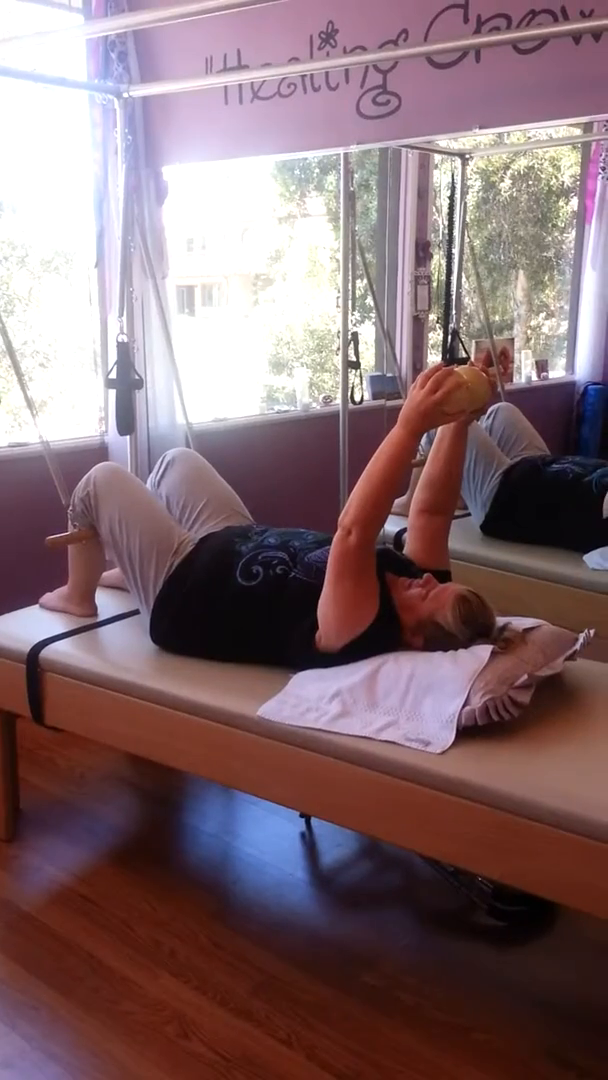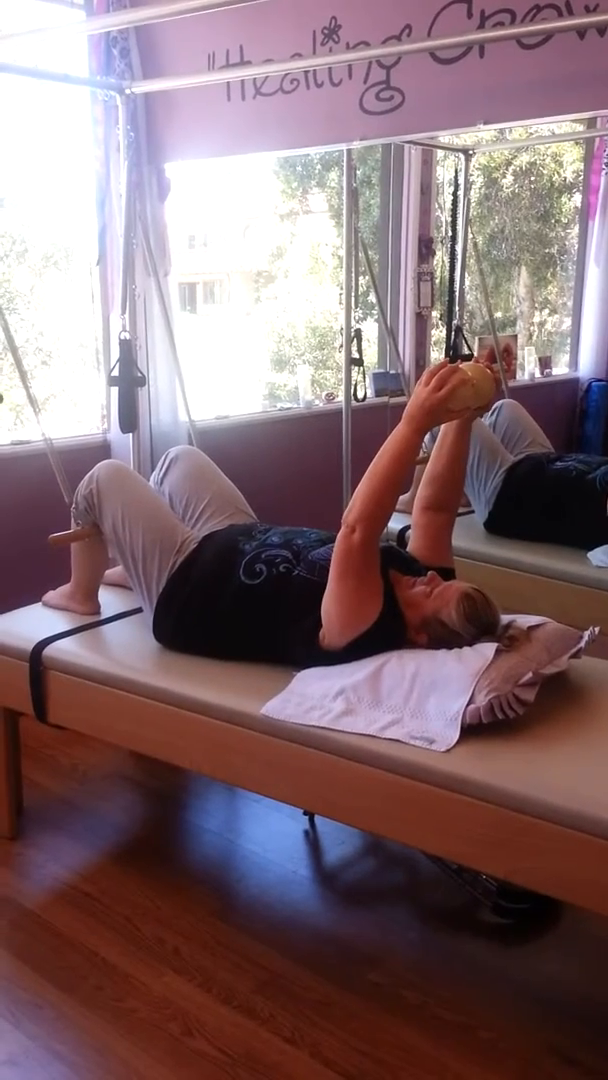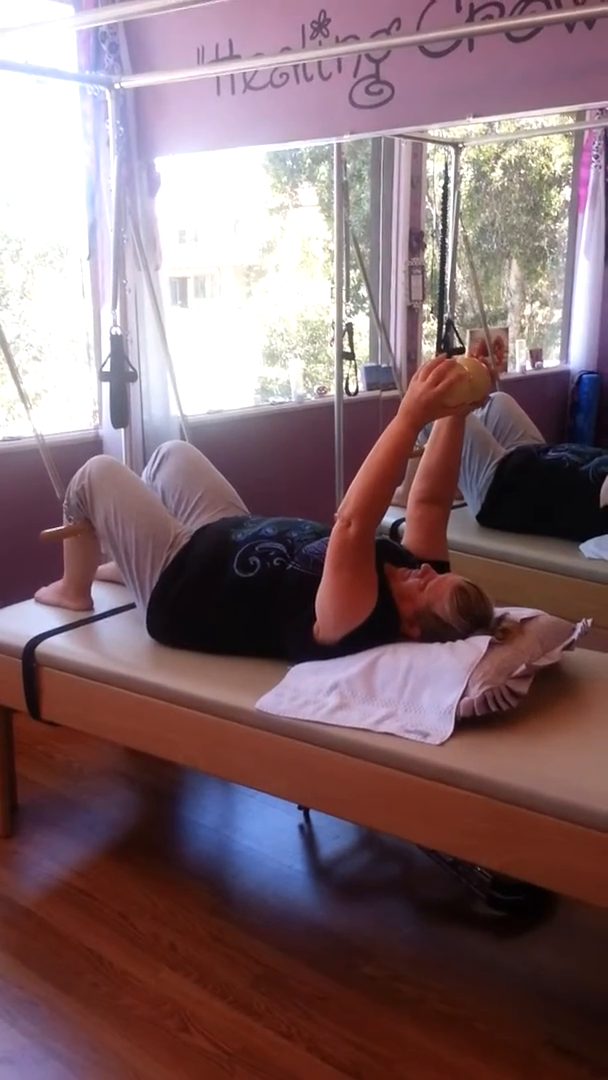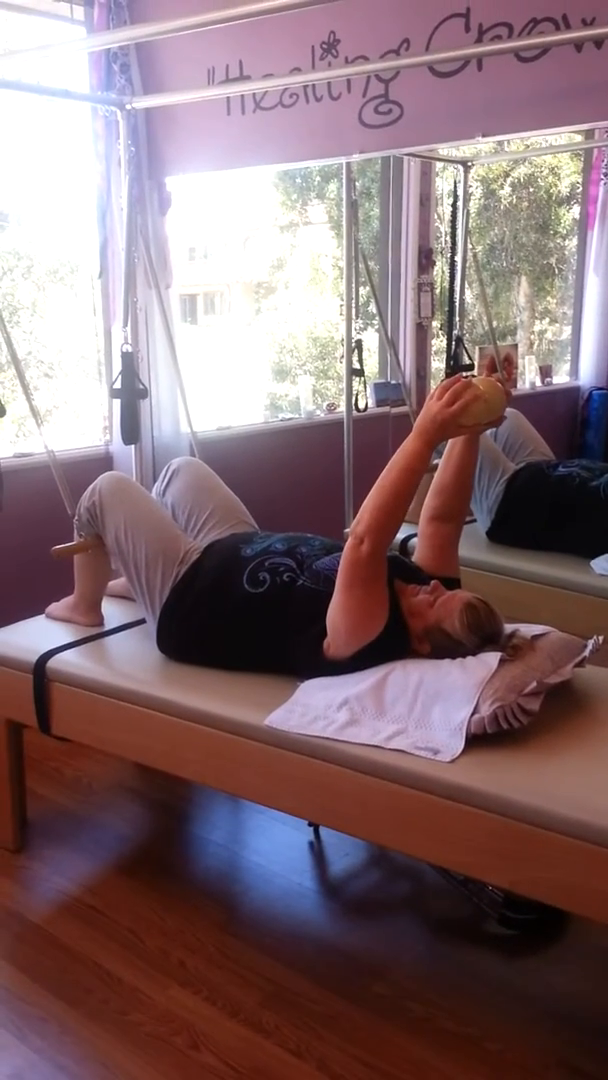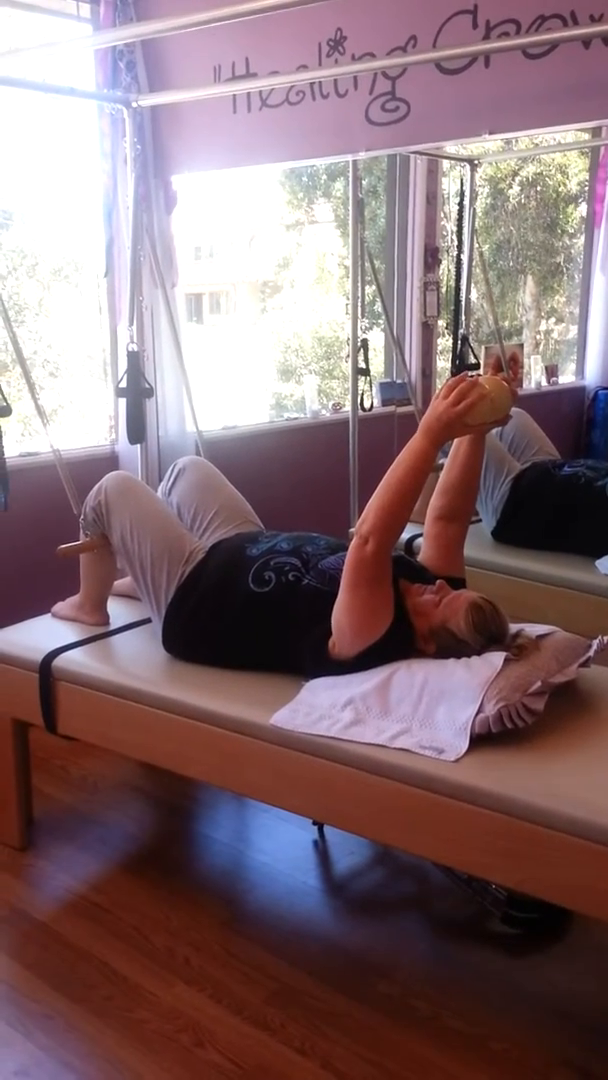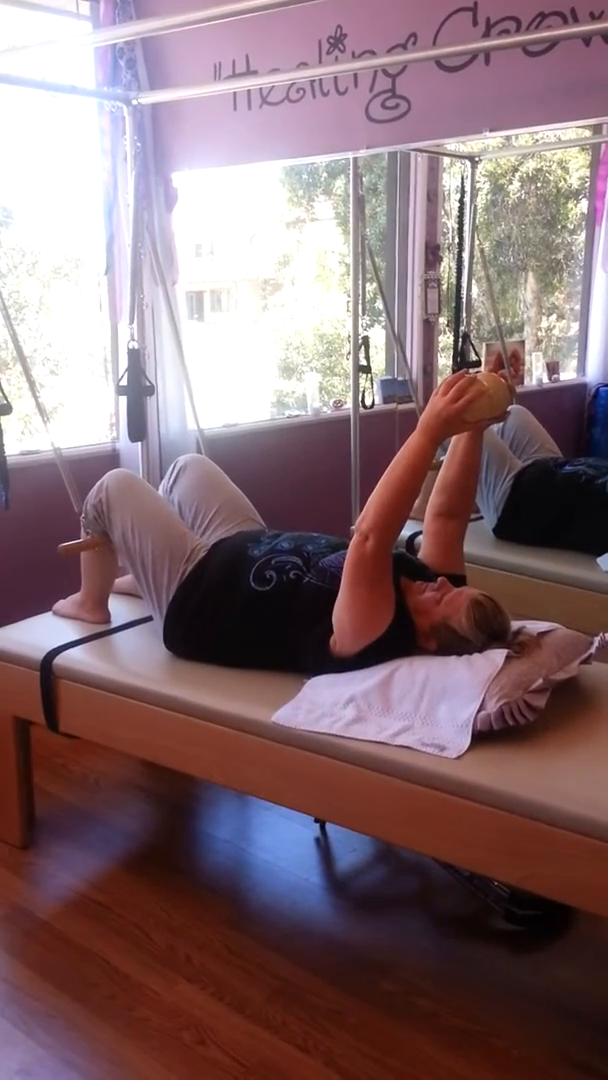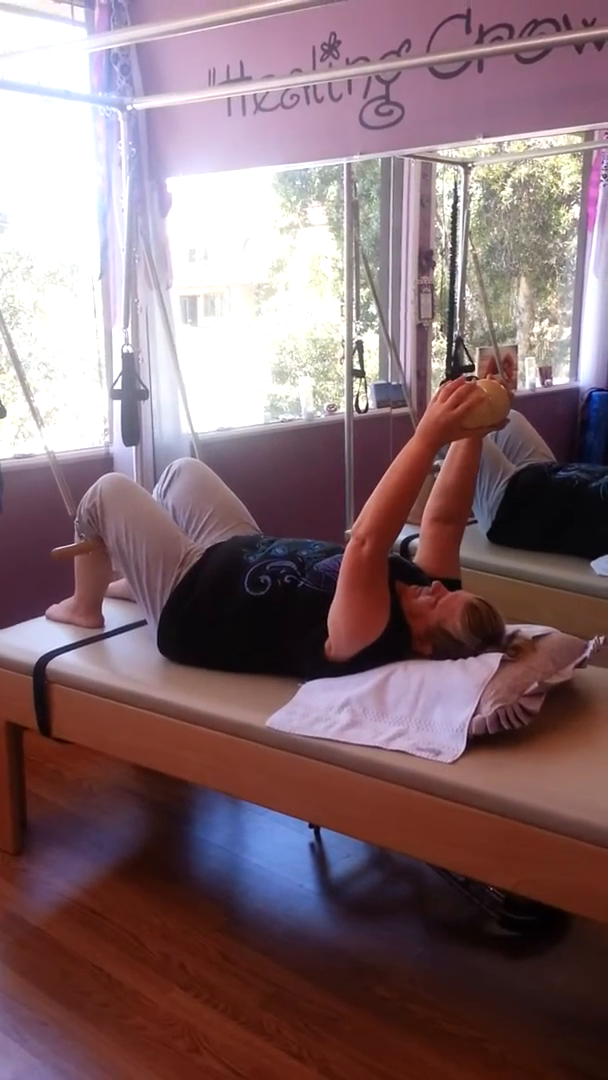
dt=0.7s
person 1, frame 1
left shoulder: (360, 631)
right shoulder: (423, 584)
left elbow: (354, 532)
right elbow: (431, 510)
left wrist: (410, 426)
right wrist: (456, 422)
left hip: (182, 592)
left knee: (103, 479)
right knee: (178, 461)
left ankle: (77, 595)
right ankle: (128, 567)
person 1, frame 2
left shoulder: (365, 630)
right shoulder: (427, 582)
left elbow: (357, 530)
right elbow: (436, 508)
left wrist: (414, 424)
right wrist: (460, 419)
left hip: (185, 590)
right hip: (238, 549)
left knee: (105, 477)
right knee: (182, 459)
left ankle: (80, 593)
right ankle: (133, 565)
person 1, frame 3
left shoulder: (358, 624)
right shoulder: (418, 574)
left elbow: (353, 523)
right elbow: (430, 499)
left wrist: (409, 418)
right wrist: (454, 412)
left hip: (179, 587)
left knee: (97, 473)
right knee: (174, 454)
left ankle: (72, 590)
right ankle: (125, 560)
person 1, frame 4
left shoulder: (369, 640)
right shoulder: (424, 589)
left elbow: (366, 540)
right elbow: (443, 517)
left wrist: (424, 436)
right wrist: (468, 430)
left hip: (189, 601)
left knee: (108, 488)
right knee: (184, 470)
left ankle: (84, 605)
right ankle: (136, 575)
person 1, frame 5
left shoulder: (374, 641)
right shoulder: (442, 595)
left elbow: (371, 540)
right elbow: (447, 518)
left wrist: (430, 435)
right wrist: (473, 429)
left hip: (194, 599)
left knee: (114, 488)
right knee: (189, 468)
left ankle: (89, 604)
right ankle: (140, 575)
person 1, frame 6
left shoulder: (375, 638)
right shoulder: (432, 586)
left elbow: (370, 537)
right elbow: (448, 513)
left wrist: (429, 432)
right wrist: (472, 425)
left hip: (195, 597)
left knee: (114, 486)
right knee: (191, 467)
left ankle: (90, 602)
right ankle: (141, 572)
person 1, frame 7
left shoulder: (370, 642)
right shoulder: (425, 589)
left elbow: (368, 541)
right elbow: (445, 518)
left wrist: (428, 438)
right wrist: (471, 432)
left hip: (190, 602)
left knee: (109, 490)
right knee: (185, 470)
left ankle: (84, 606)
right ankle: (134, 575)
